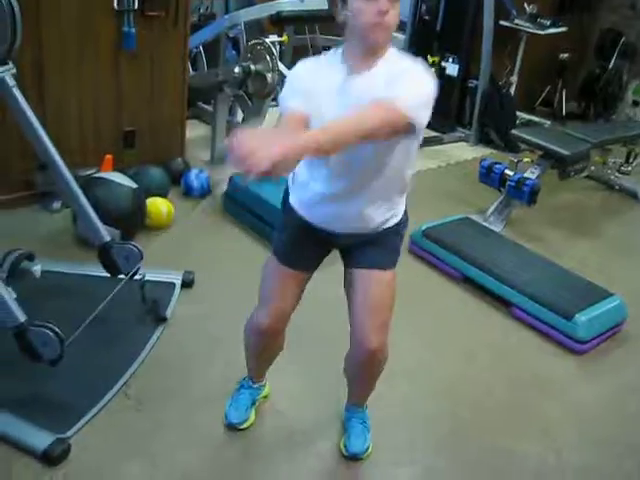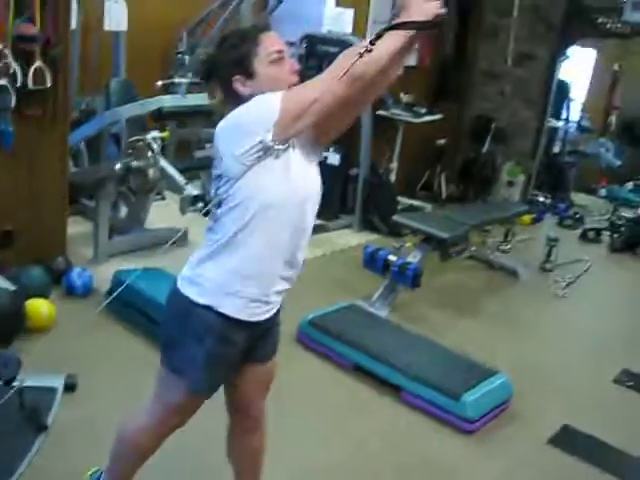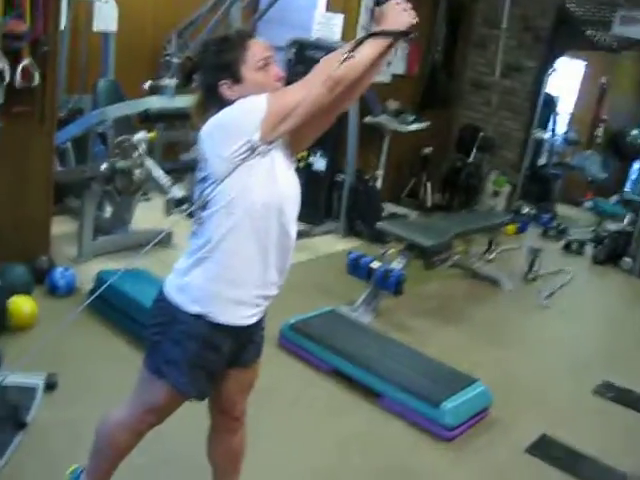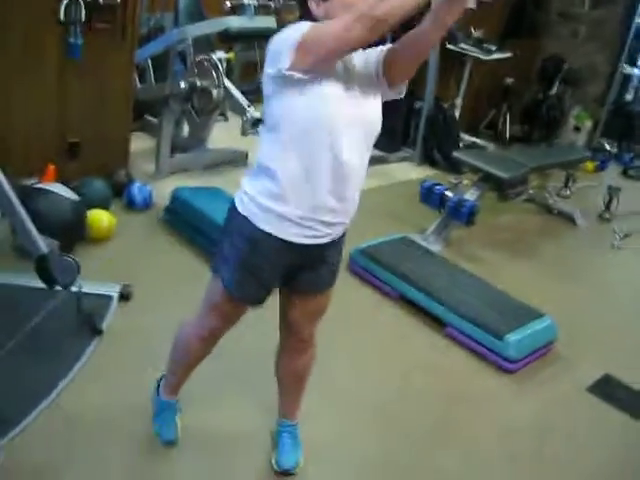
dt=0.5s
person 1, frame 1
left shoulder: (414, 77)
right shoulder: (309, 73)
left elbow: (368, 126)
right elbow: (290, 130)
left wrist: (286, 148)
right wrist: (265, 147)
left hip: (377, 225)
right hip: (308, 214)
left knee: (370, 344)
right knee: (267, 321)
left ankle: (357, 410)
right ankle: (252, 384)
person 1, frame 2
left shoulder: (300, 131)
right shoulder: (244, 123)
left elbow: (361, 90)
right elbow: (343, 78)
left hip: (260, 311)
right hip: (209, 308)
left knee: (249, 416)
right knee: (168, 415)
person 1, frame 3
left shoulder: (272, 139)
right shoulder: (228, 127)
left elbow: (337, 97)
right elbow: (327, 82)
left wrist: (385, 39)
left hip: (245, 315)
right hip: (198, 312)
left knee: (231, 415)
right knee: (145, 414)
person 1, frame 4
left shoulder: (372, 67)
right shoulder: (291, 44)
left elbow: (420, 39)
left hip: (325, 236)
right hip: (264, 225)
left knee: (300, 336)
right knee: (212, 321)
left ankle: (287, 424)
right ankle: (166, 392)
